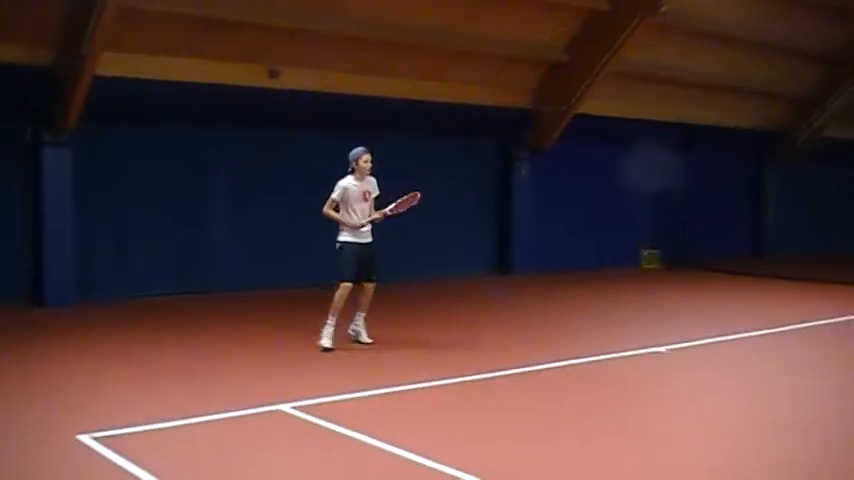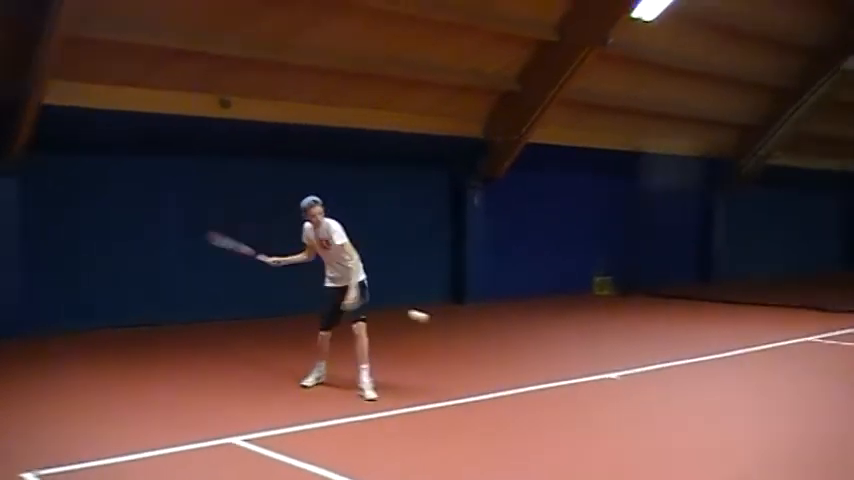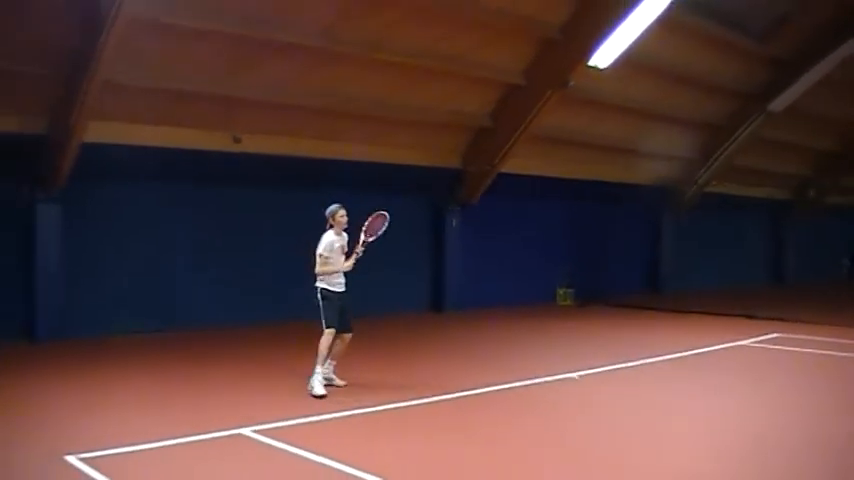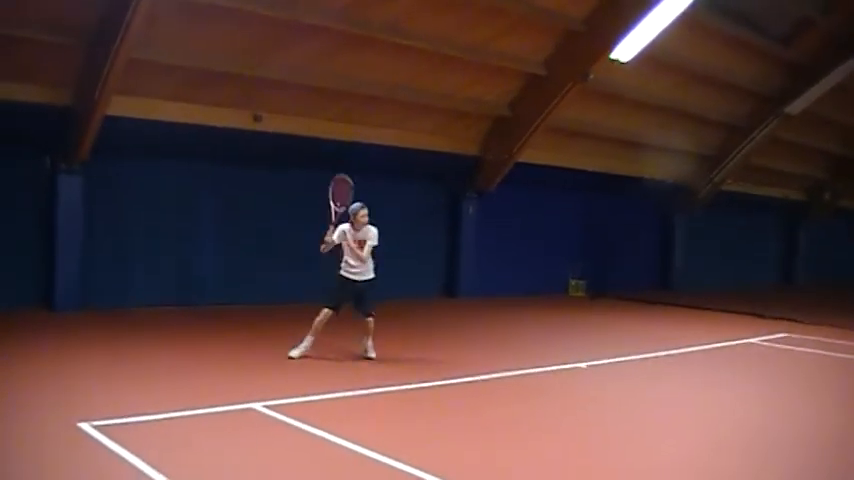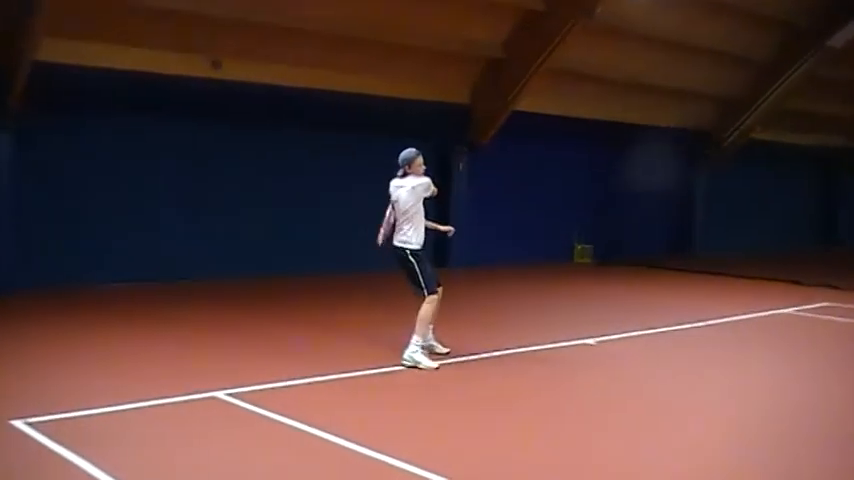
dt=1s
person 1, frame 1
left shoulder: (372, 182)
right shoulder: (344, 185)
right elbow: (327, 210)
left wrist: (376, 215)
right wrist: (349, 222)
left hip: (367, 241)
right hip: (348, 241)
left knee: (369, 285)
right knee: (346, 285)
left ankle: (357, 327)
right ankle: (328, 331)
person 1, frame 2
left shoulder: (333, 227)
right shoulder: (307, 230)
left elbow: (350, 259)
right elbow: (309, 255)
left wrist: (353, 291)
right wrist: (280, 261)
left hip: (355, 282)
right hip: (333, 286)
left knee: (359, 327)
right knee: (324, 333)
left ankle: (365, 381)
right ankle: (319, 371)
person 1, frame 3
left shoulder: (344, 236)
right shoulder: (328, 239)
right elbow: (319, 270)
left wrist: (351, 260)
right wrist: (341, 268)
left hip: (340, 290)
right hip: (326, 290)
left knee: (346, 336)
right knee: (329, 332)
left ankle: (328, 371)
right ankle: (317, 376)
person 1, frame 4
left shoulder: (372, 232)
right shoulder: (343, 229)
left elbow: (363, 257)
right elbow: (324, 249)
left wrist: (350, 243)
right wrist: (328, 241)
left hip: (365, 279)
right hip: (345, 277)
left knee: (369, 318)
right knee: (326, 312)
left ankle: (368, 345)
right ankle: (306, 344)
person 1, frame 5
left shoulder: (395, 185)
right shoulder: (422, 182)
right elbow: (433, 191)
left wrist: (439, 227)
left hip: (407, 248)
right hip: (408, 249)
left knee: (437, 290)
right knee: (431, 297)
left ankle: (428, 340)
right ankle: (414, 351)
